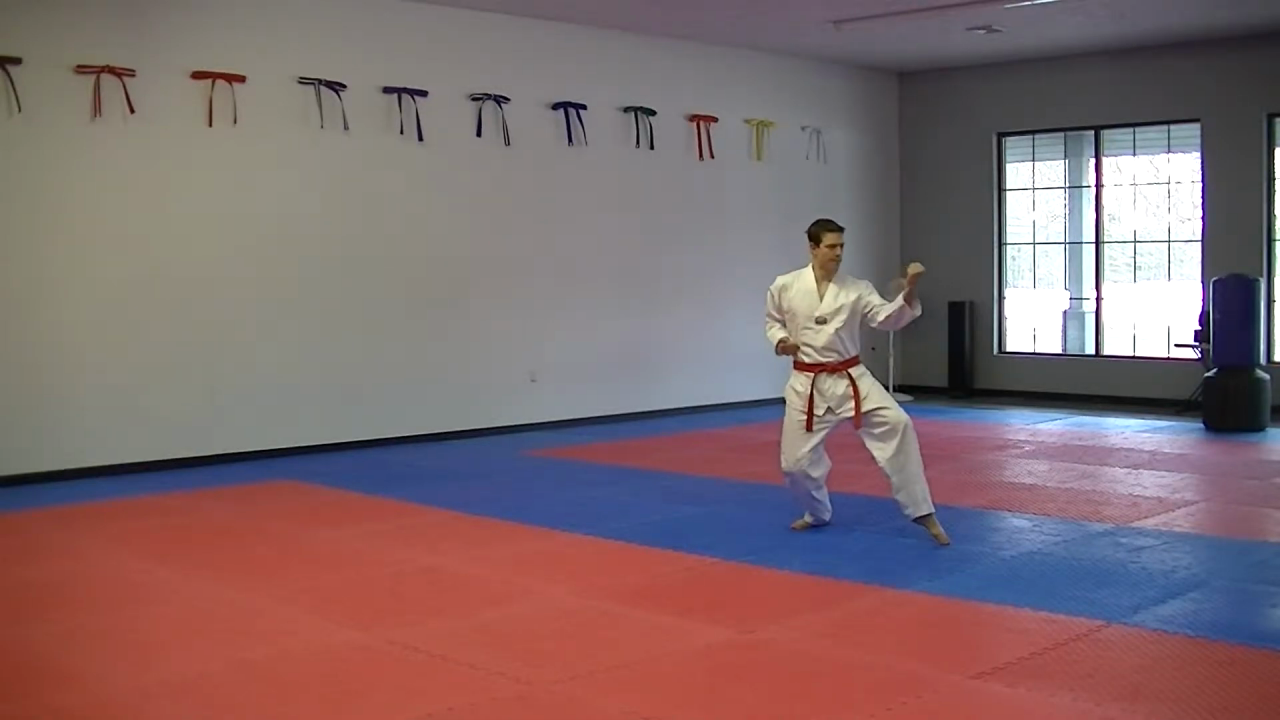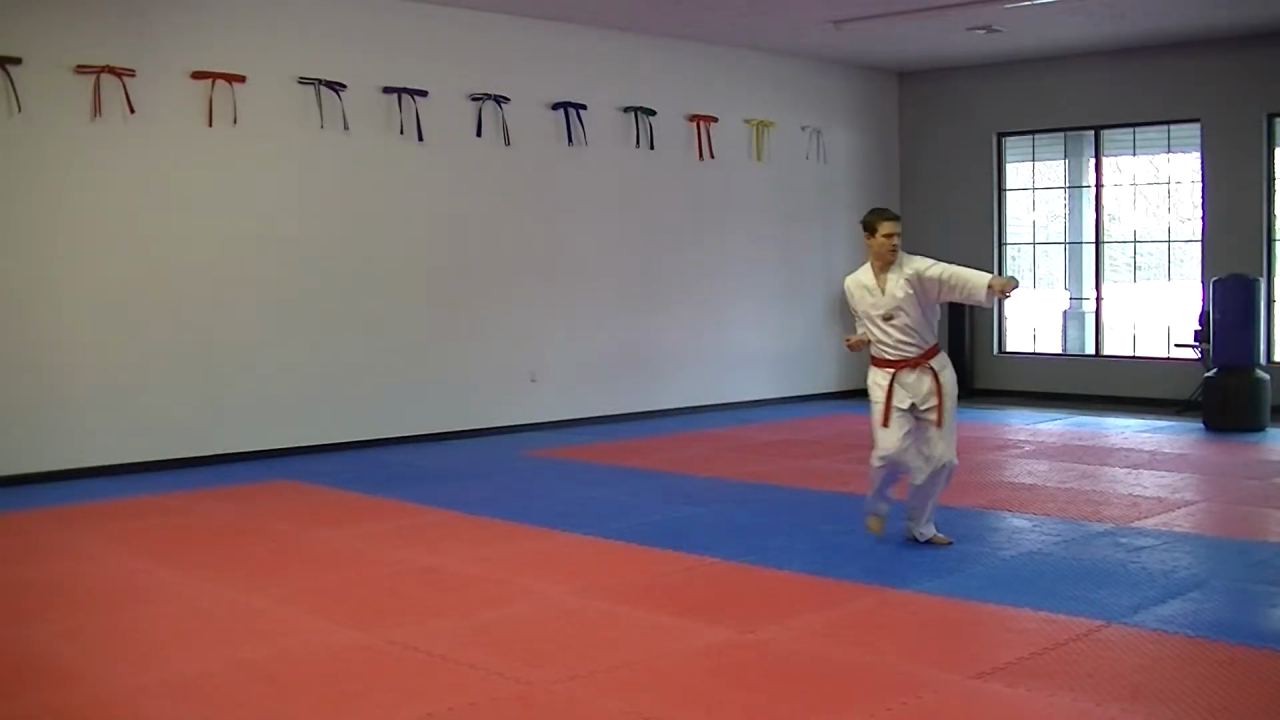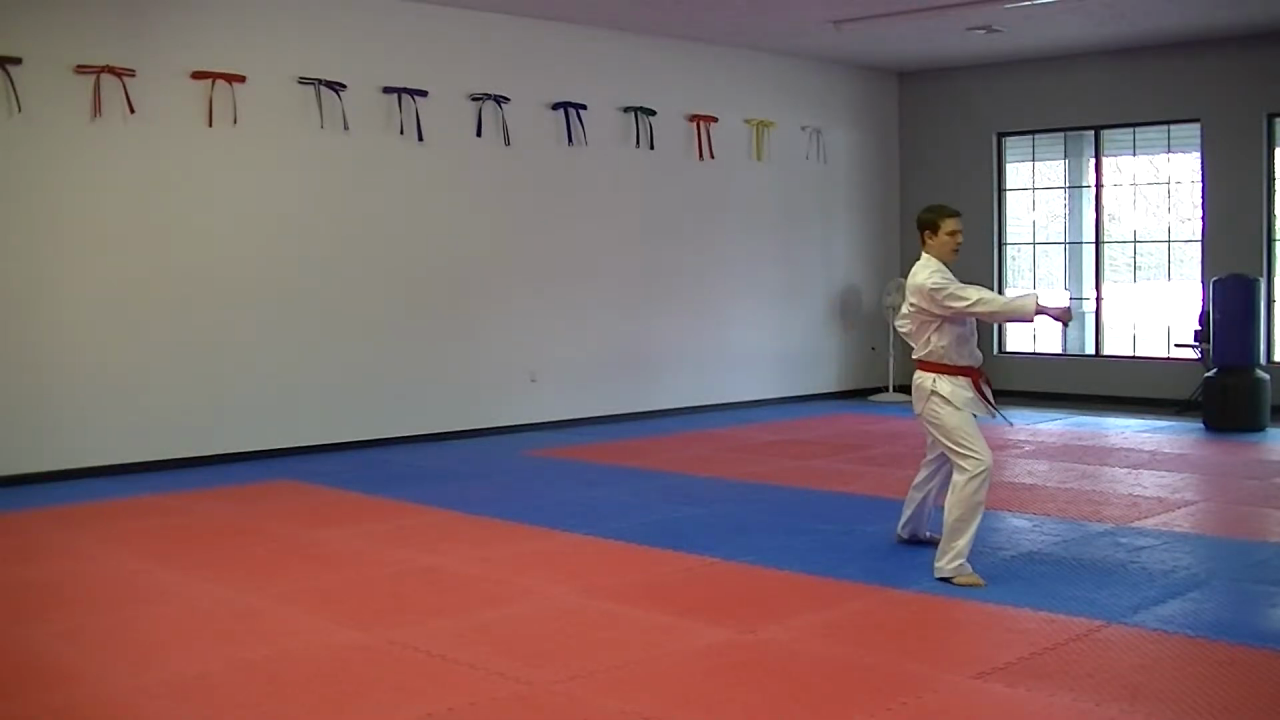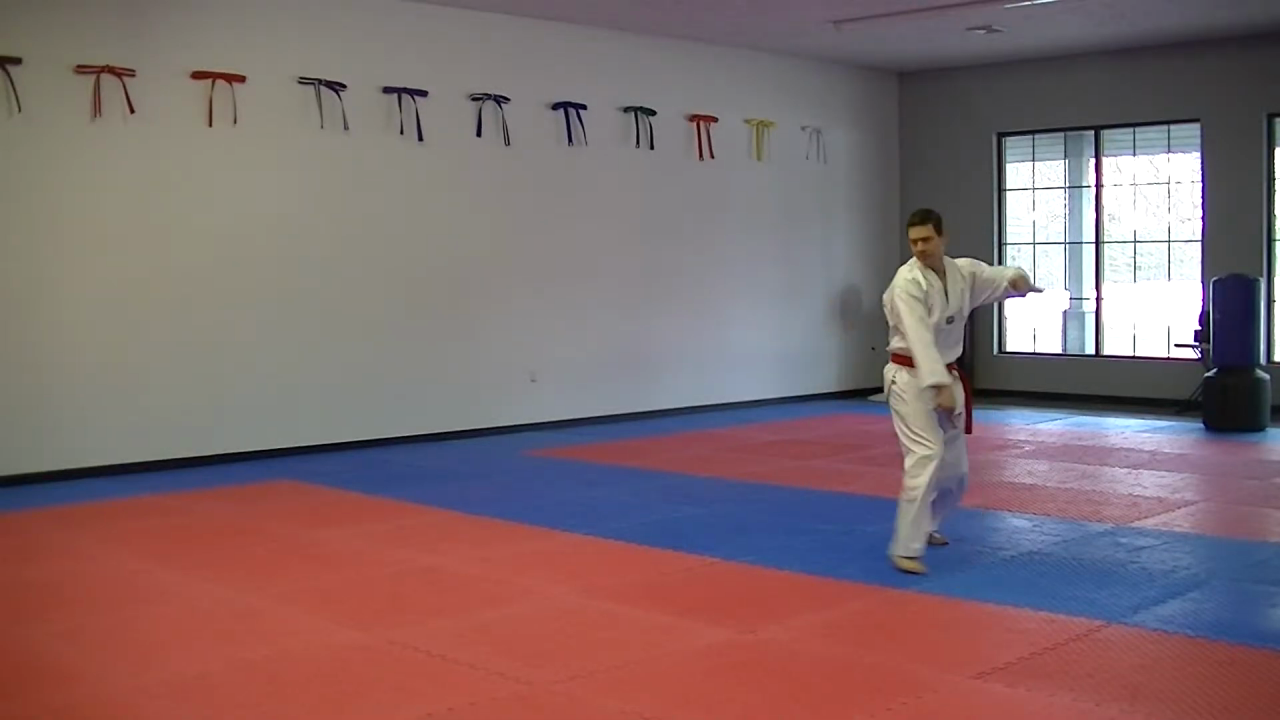
dt=0.5s
person 1, frame 1
left shoulder: (856, 288)
right shoulder: (785, 286)
left elbow: (888, 318)
right elbow: (773, 321)
left wrist: (909, 291)
right wrist: (780, 340)
left hip: (851, 379)
right hip: (807, 385)
left knee: (897, 424)
right knee: (796, 462)
left ankle: (922, 511)
right ankle: (817, 513)
person 1, frame 2
left shoulder: (916, 269)
right shoulder: (854, 285)
left elbow: (955, 277)
left wrist: (993, 282)
right wrist: (860, 339)
left hip: (932, 371)
right hip: (888, 376)
left knee: (940, 457)
right knee: (890, 451)
left ankle: (919, 523)
right ankle: (878, 506)
person 1, frame 3
left shoulder: (938, 274)
right shoulder: (928, 280)
left elbow: (905, 323)
right elbow: (981, 303)
left wrist: (932, 344)
right wrist: (1043, 307)
left hip: (952, 384)
right hip: (941, 387)
left knee: (940, 461)
right knee: (976, 463)
left ankle: (910, 528)
right ankle: (951, 563)
person 1, frame 4
left shoulder: (961, 270)
right shoulder: (907, 281)
left elbow: (998, 279)
right elbow: (919, 338)
left wrist: (1016, 280)
right wrist: (939, 384)
left hip: (947, 376)
right hip: (910, 377)
left knee: (955, 465)
right knee: (926, 455)
left ankle: (921, 525)
right ankle: (906, 547)
